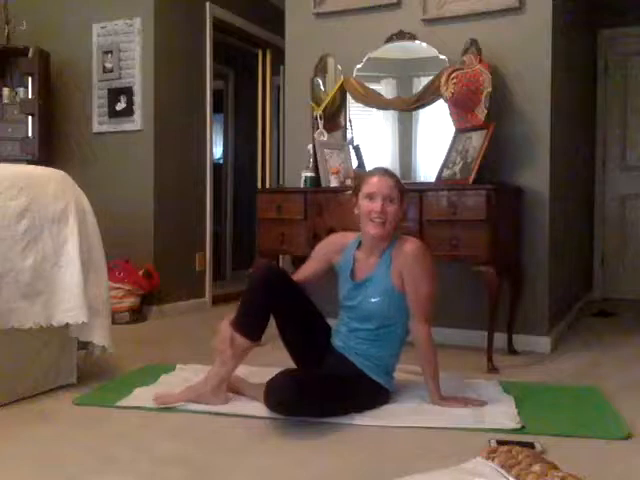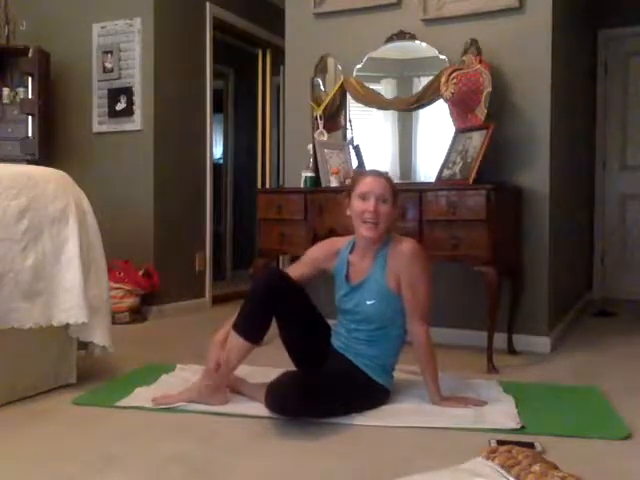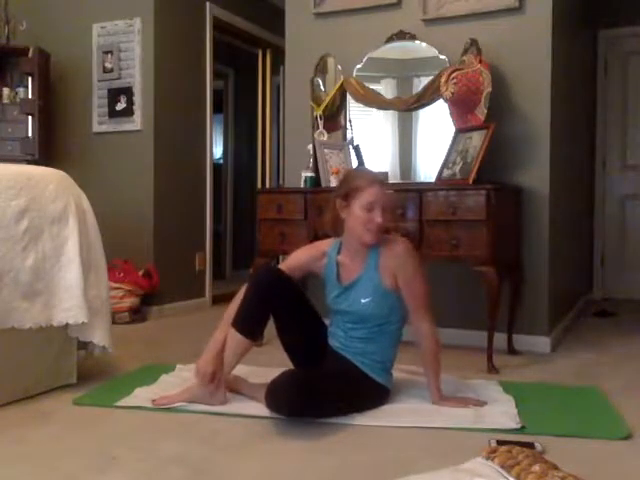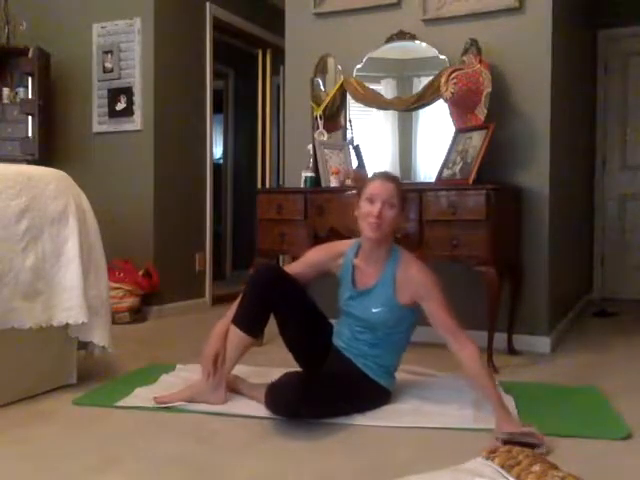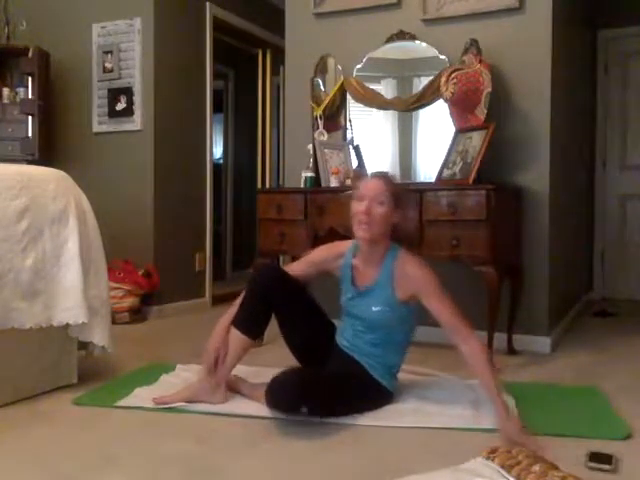
dt=1s
person 1, frame 1
left shoulder: (410, 253)
right shoulder: (338, 245)
left elbow: (420, 327)
right elbow: (291, 284)
left wrist: (436, 396)
right wrist: (234, 320)
left hip: (366, 381)
right hip: (330, 351)
left knee: (286, 390)
right knee: (268, 277)
left ankle: (237, 384)
right ankle: (213, 384)
person 1, frame 2
left shoulder: (405, 253)
right shoulder: (333, 250)
left elbow: (418, 328)
right elbow: (263, 290)
left wrist: (437, 396)
right wrist: (221, 339)
left hip: (365, 380)
right hip: (329, 352)
left knee: (288, 394)
right knee: (271, 280)
left ankle: (235, 385)
right ankle: (215, 382)
person 1, frame 3
left shoulder: (398, 253)
right shoulder: (320, 254)
left elbow: (423, 324)
right elbow: (250, 290)
left wrist: (437, 394)
right wrist: (214, 348)
left hip: (364, 379)
right hip: (325, 352)
left knee: (286, 393)
right knee: (267, 278)
left ankle: (233, 384)
right ankle: (212, 383)
person 1, frame 4
left shoulder: (412, 275)
right shoulder: (336, 255)
left elbow: (459, 342)
right elbow: (271, 282)
left wrist: (502, 415)
right wrist: (220, 327)
left hip: (364, 382)
right hip: (329, 350)
left knee: (288, 395)
right knee: (266, 277)
left ankle: (234, 385)
right ankle: (213, 383)
person 1, frame 5
left shoulder: (410, 271)
right shoulder: (336, 255)
left elbow: (465, 338)
right elbow: (260, 287)
left wrist: (503, 412)
right wrist: (222, 327)
left hip: (369, 381)
right hip: (333, 351)
left knee: (289, 389)
right knee: (269, 276)
left ankle: (236, 384)
right ankle: (214, 383)
